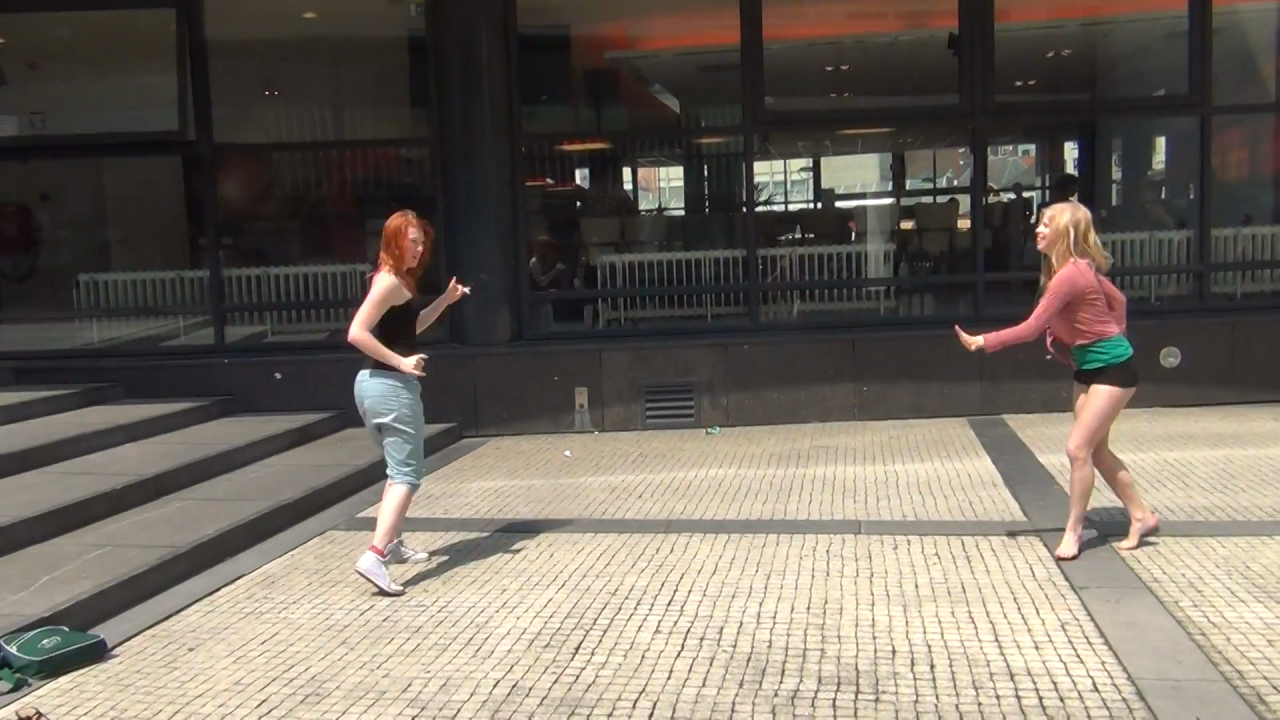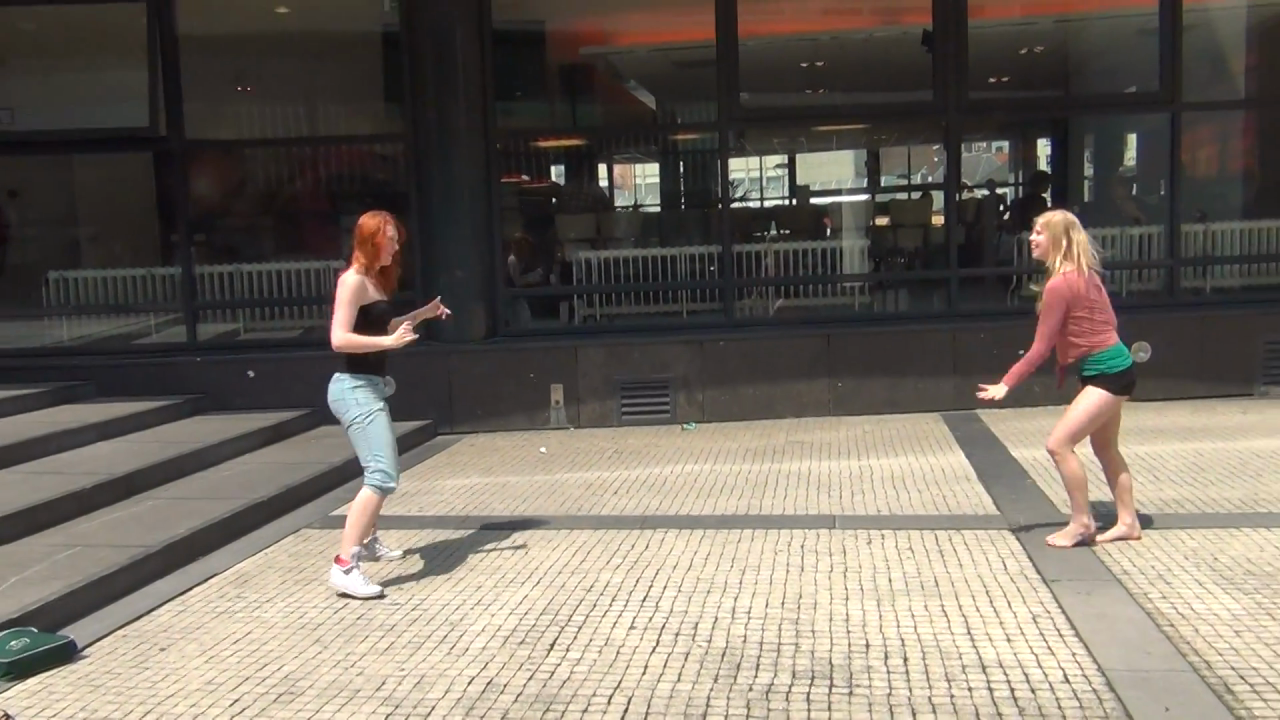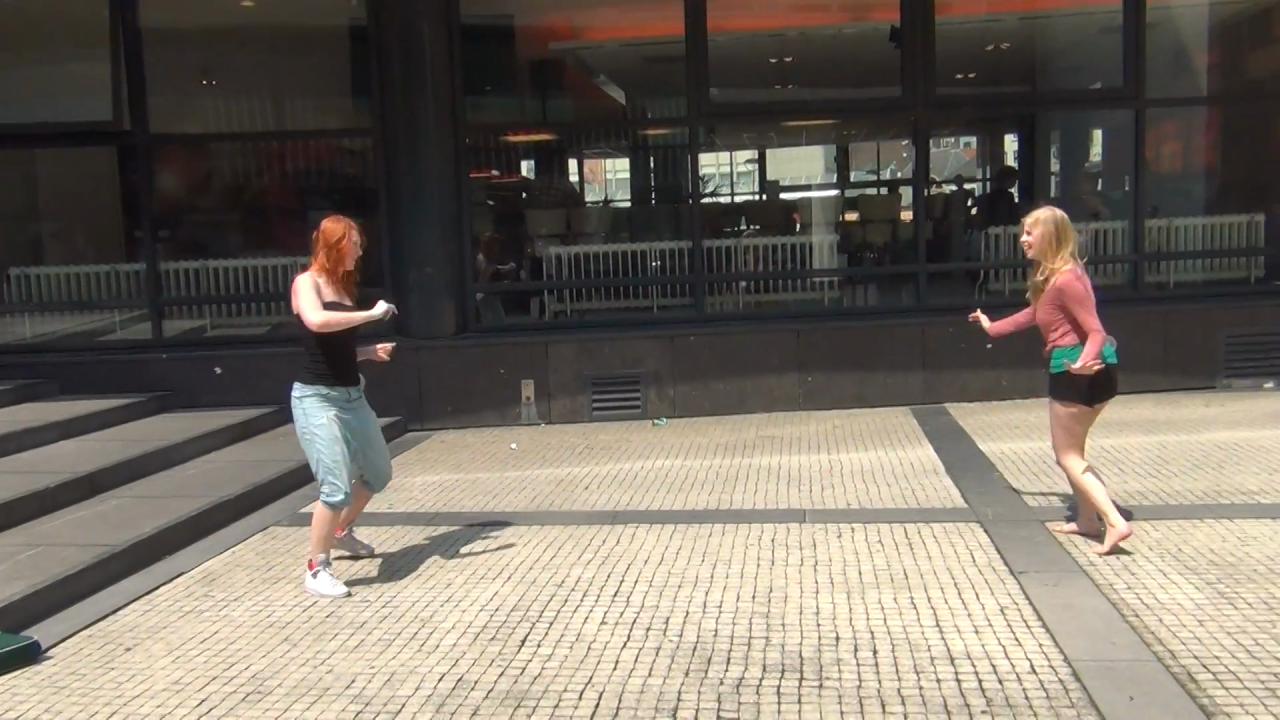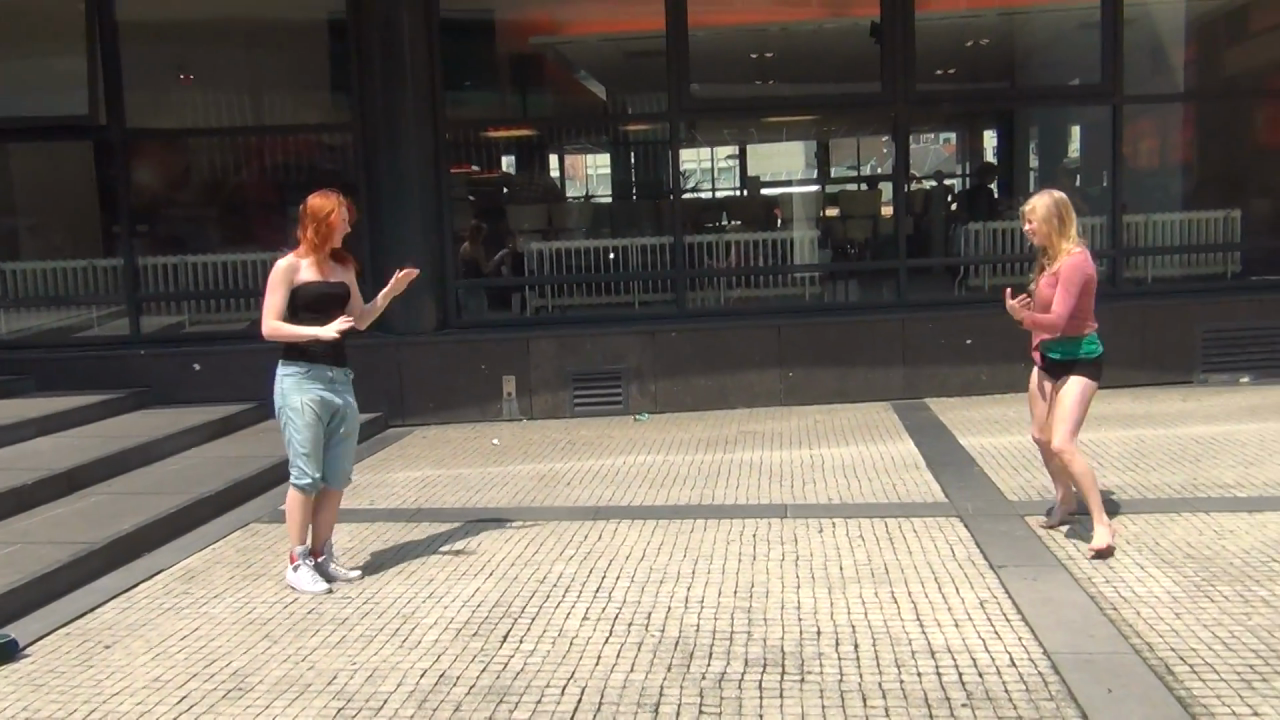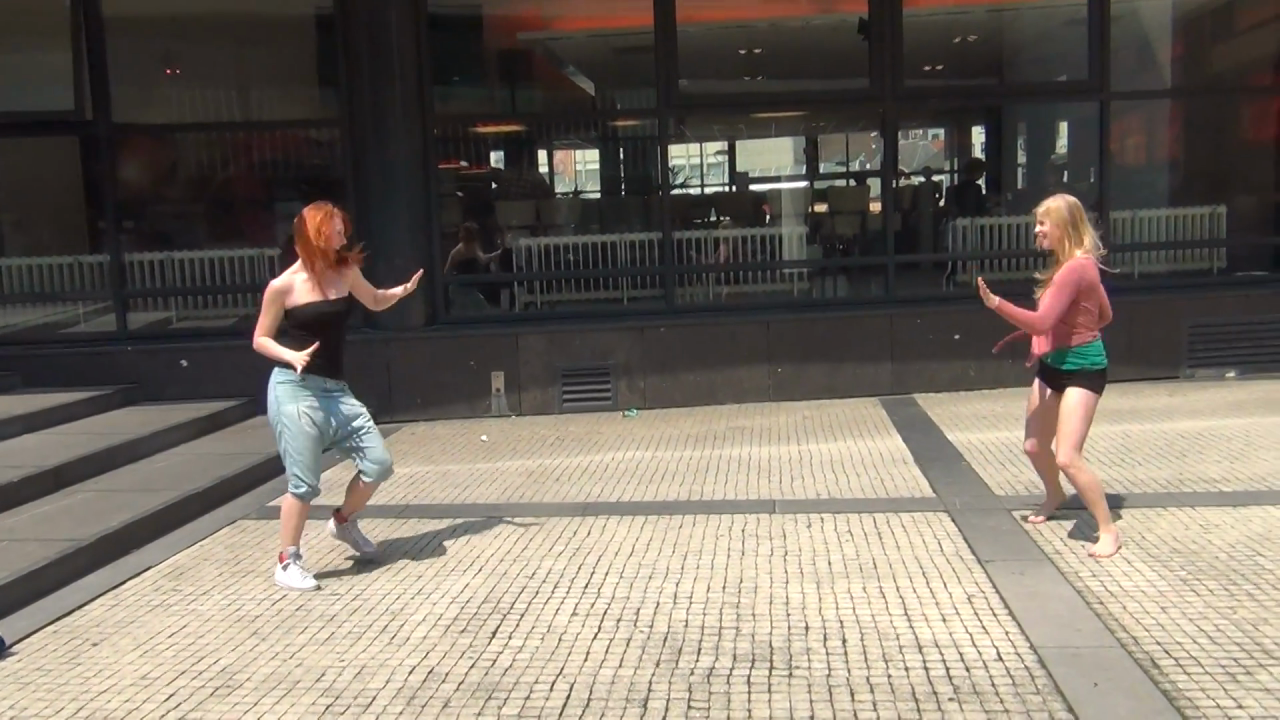
dt=0.2s
person 1, frame 1
left shoulder: (400, 280)
right shoulder: (387, 282)
left elbow: (415, 325)
right elbow: (355, 333)
left wrist: (447, 298)
right wrist: (399, 362)
left hip: (376, 385)
right hip: (388, 386)
left knee: (400, 468)
right knee: (406, 473)
left ankle: (390, 542)
right ankle: (375, 556)
person 1, frame 2
left shoulder: (378, 280)
right shoulder: (352, 280)
right elbow: (340, 340)
left wrist: (422, 317)
right wrist: (390, 340)
left hip: (374, 388)
right hip: (355, 389)
left knee: (383, 471)
right knee: (382, 476)
left ankle: (367, 541)
right ankle: (344, 566)
person 1, frame 3
left shoulder: (344, 287)
right shoulder: (307, 283)
right elbow: (317, 322)
left wrist: (369, 351)
right wrist: (372, 314)
left hip: (352, 396)
right hip: (316, 399)
left knee: (377, 475)
right knee: (335, 489)
left ankle: (341, 531)
right ankle: (317, 568)
person 1, frame 4
left shoulder: (342, 265)
right shoulder: (288, 267)
left elbow: (361, 320)
right elbow: (269, 328)
left wrist: (396, 288)
right wrist: (321, 331)
left hip: (339, 380)
right hip: (300, 379)
left knee: (337, 474)
right knee: (305, 475)
left ankle: (321, 554)
right ankle: (297, 563)
person 1, frame 5
left shoulder: (347, 268)
right shoulder: (282, 287)
left elbow: (373, 300)
right elbow: (260, 341)
left wrist: (402, 291)
right wrist: (291, 356)
left hip: (335, 390)
right hip: (294, 390)
left knee: (378, 462)
right knee: (303, 482)
left ankle: (345, 521)
right ankle: (287, 561)
person 2, frame 1
left shoulder: (1068, 276)
right shoulder: (1081, 269)
left elbow: (1031, 329)
right elbow: (1119, 304)
left wrist: (983, 342)
left hip: (1109, 368)
right hip: (1090, 366)
left knee: (1077, 449)
right knee: (1095, 451)
left ankle: (1073, 531)
right ankle: (1142, 517)
person 2, frame 2
left shoulder: (1058, 286)
right shoulder: (1083, 275)
left elbow: (1042, 348)
left wrist: (1006, 384)
right wrist: (1070, 354)
left hip: (1106, 374)
right hip: (1113, 369)
left knee: (1058, 445)
right knee: (1106, 450)
left ankle: (1082, 522)
right ankle: (1127, 523)
person 2, frame 3
left shoulder: (1065, 280)
right shoulder: (1050, 275)
left elbow: (1095, 331)
right elbow: (1035, 315)
left wrist: (1087, 358)
right wrist: (994, 327)
left hip: (1077, 375)
right hip: (1101, 370)
left knee: (1065, 455)
right knee: (1072, 450)
left ankle: (1114, 523)
right ankle: (1090, 518)
person 2, frame 4
left shoulder: (1075, 263)
right shoulder: (1052, 259)
left elbow: (1057, 319)
left wrist: (1023, 315)
left hip: (1079, 360)
right hip: (1049, 357)
left knee: (1061, 445)
right knee: (1041, 437)
left ankle: (1102, 525)
right ankle: (1065, 504)
person 2, frame 5
left shoulder: (1076, 268)
right shoulder: (1077, 266)
left elbow: (1044, 321)
right elbow: (1105, 315)
left wrist: (996, 305)
left hip: (1082, 371)
right hip: (1054, 368)
left knee: (1068, 457)
right knee: (1035, 444)
left ankle: (1109, 531)
right ankle: (1051, 501)
